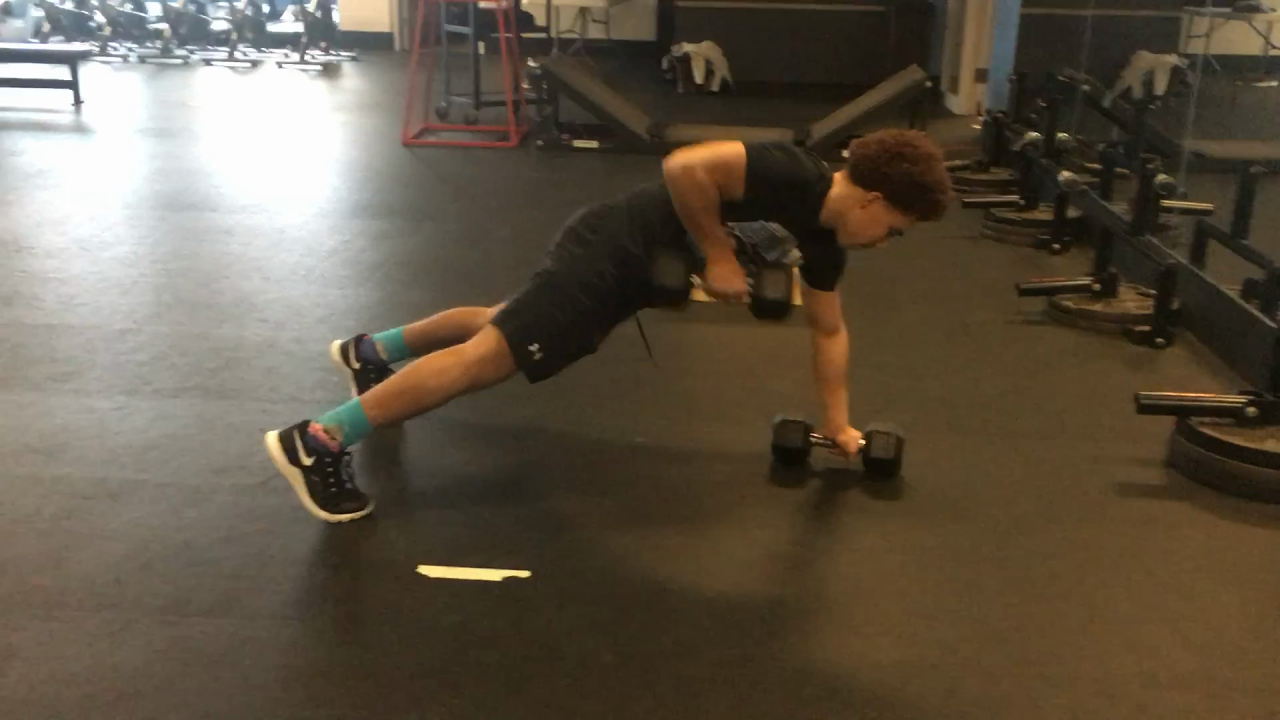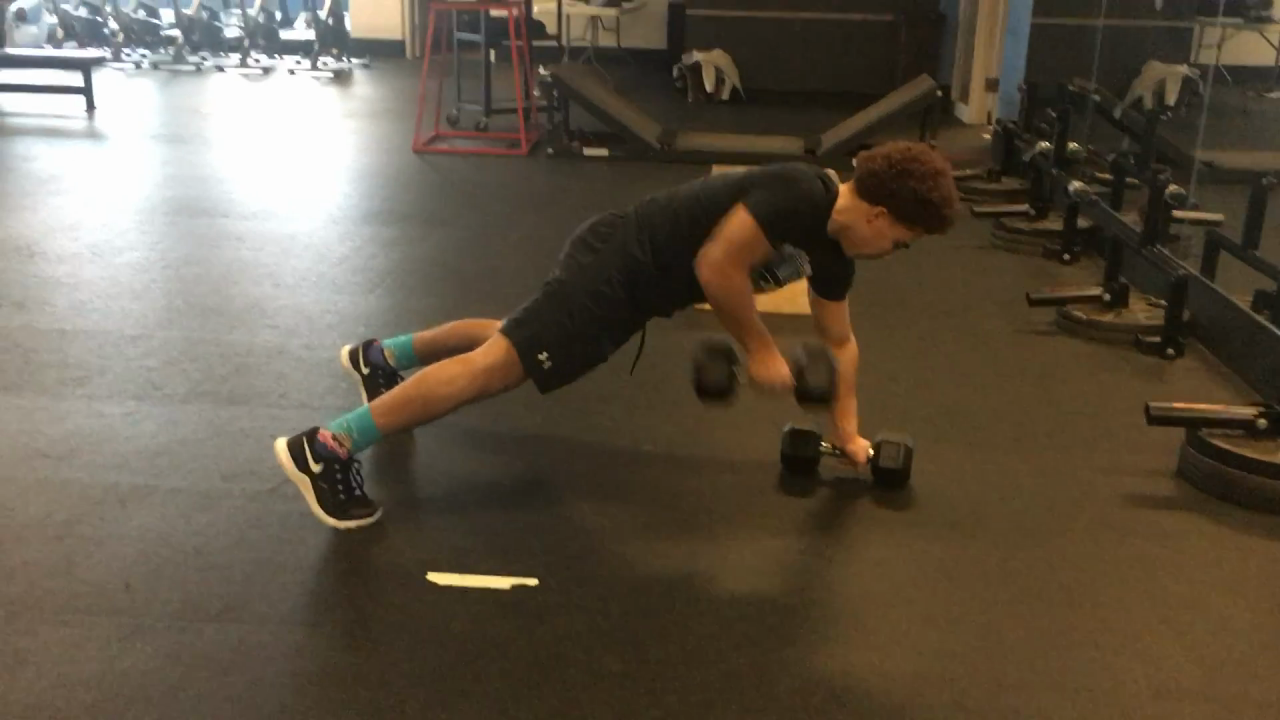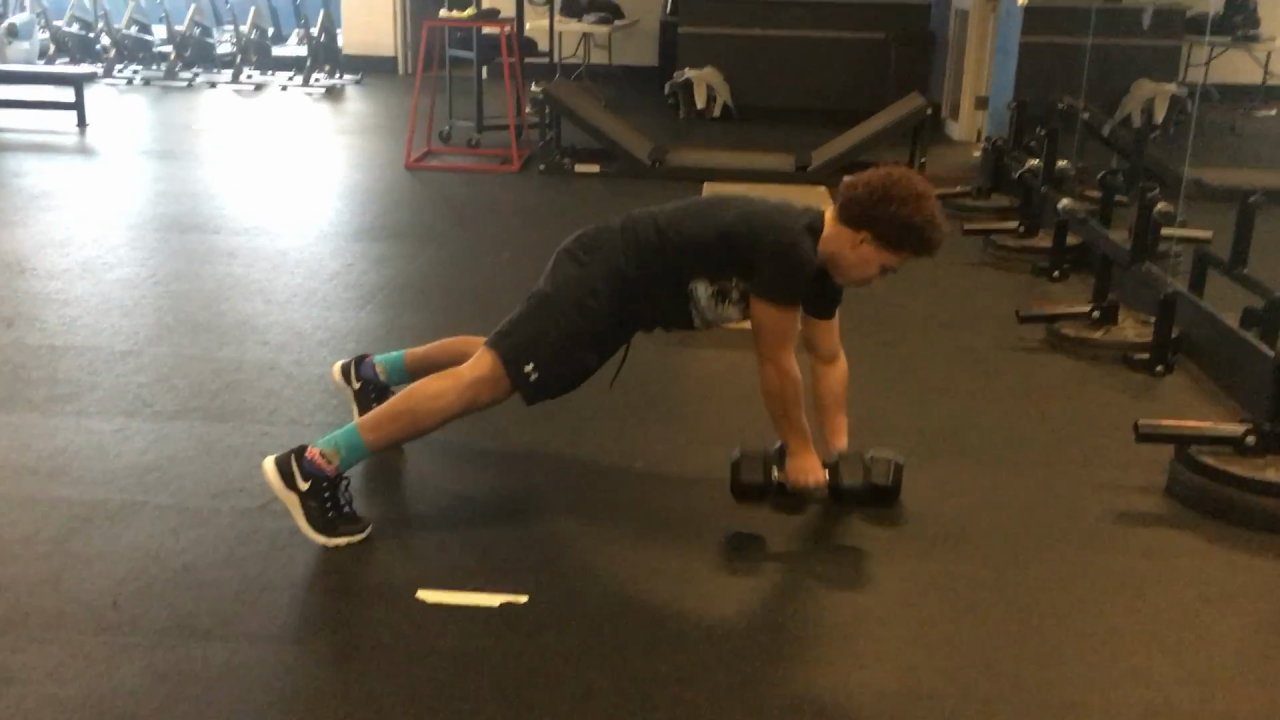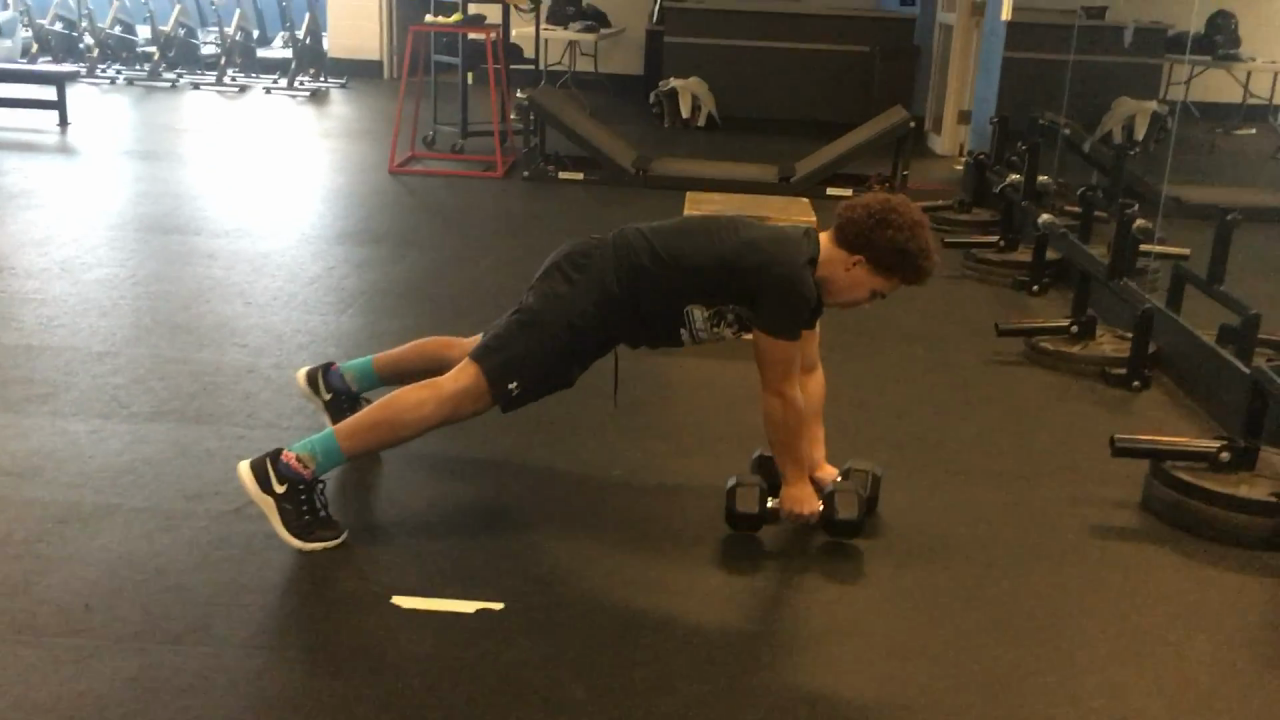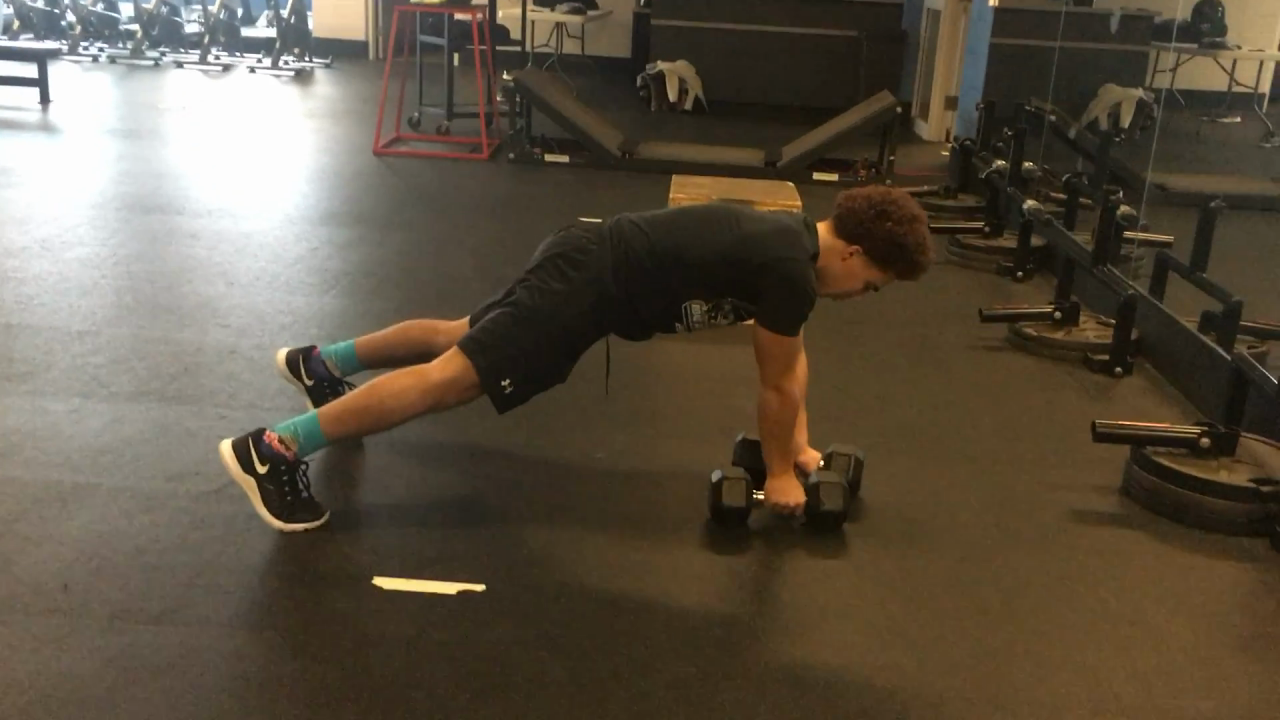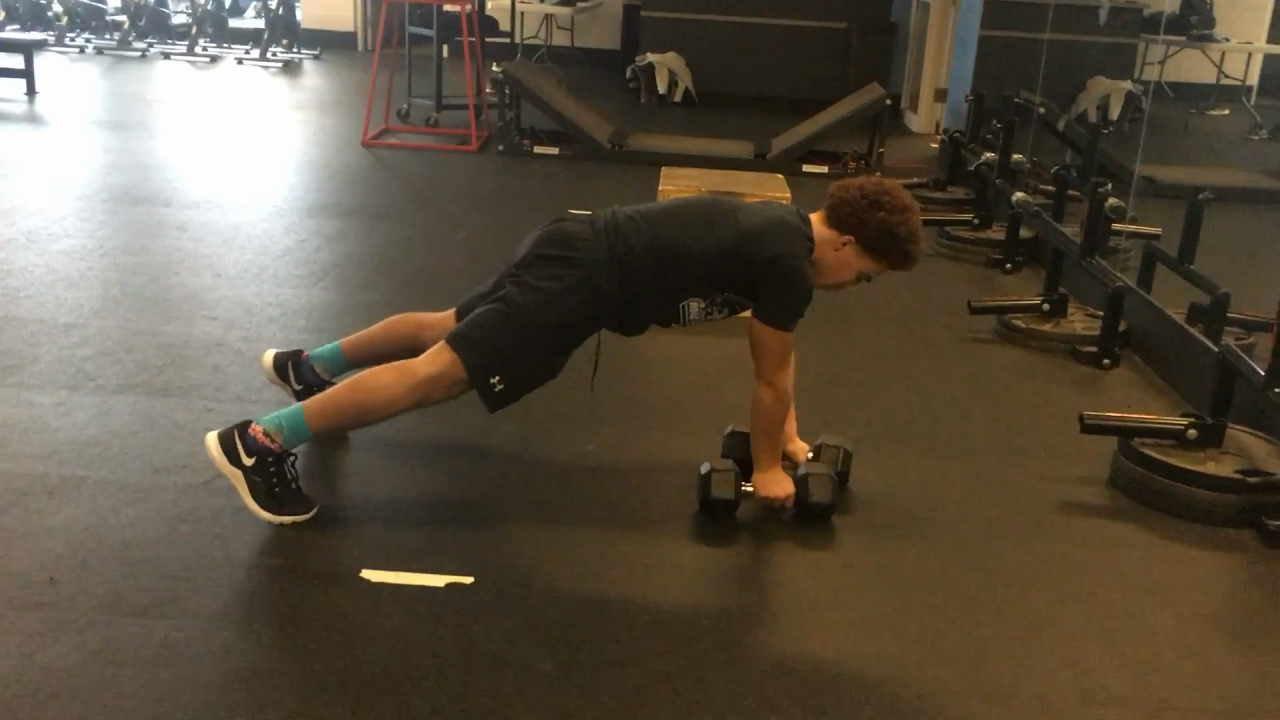
dt=0.2s
person 1, frame 1
left shoulder: (823, 237)
right shoulder: (792, 174)
left elbow: (828, 329)
right elbow: (683, 166)
left wrist: (838, 425)
right wrist: (717, 256)
left hip: (633, 270)
right hip: (611, 252)
left knee: (501, 323)
right knee: (490, 355)
left ankle: (372, 350)
right ankle: (317, 441)
person 1, frame 2
left shoulder: (830, 247)
right shoulder: (798, 194)
left elbow: (837, 339)
right elbow: (715, 268)
left wrist: (848, 433)
right wrist: (760, 351)
left hip: (641, 283)
right hip: (619, 261)
left knee: (513, 333)
right knee: (498, 364)
left ankle: (381, 355)
right ankle: (325, 448)
person 1, frame 3
left shoulder: (818, 264)
right shoulder: (785, 245)
left elbow: (828, 357)
right elbow: (775, 365)
left wrist: (841, 451)
right wrist: (799, 452)
left hip: (622, 292)
right hip: (603, 276)
left knee: (500, 352)
right knee: (487, 378)
left ankle: (373, 372)
right ankle: (313, 466)
person 1, frame 4
left shoulder: (805, 267)
right shoulder: (786, 275)
left elbow: (809, 371)
right elbow: (781, 393)
left wrist: (819, 459)
right wrist: (795, 483)
left hip: (601, 286)
right hip: (592, 292)
left knee: (478, 353)
right knee: (467, 388)
left ankle: (340, 379)
right ankle: (290, 469)
person 1, frame 5
left shoulder: (794, 244)
right shoulder: (790, 271)
left elbow: (793, 359)
right elbow: (776, 385)
left wrist: (801, 445)
right wrist: (779, 473)
left hip: (586, 263)
right hip: (586, 285)
left knee: (460, 336)
right knee: (451, 375)
left ankle: (318, 363)
right ankle: (272, 449)
person 1, frame 6
left shoulder: (783, 231)
right shoulder: (790, 265)
left elbow: (773, 362)
right elbow: (771, 379)
left wrist: (790, 435)
right wrist: (767, 467)
left hip: (573, 248)
right hip: (580, 282)
left knee: (445, 327)
right knee: (438, 373)
left ankle: (305, 365)
right ankle: (259, 442)
